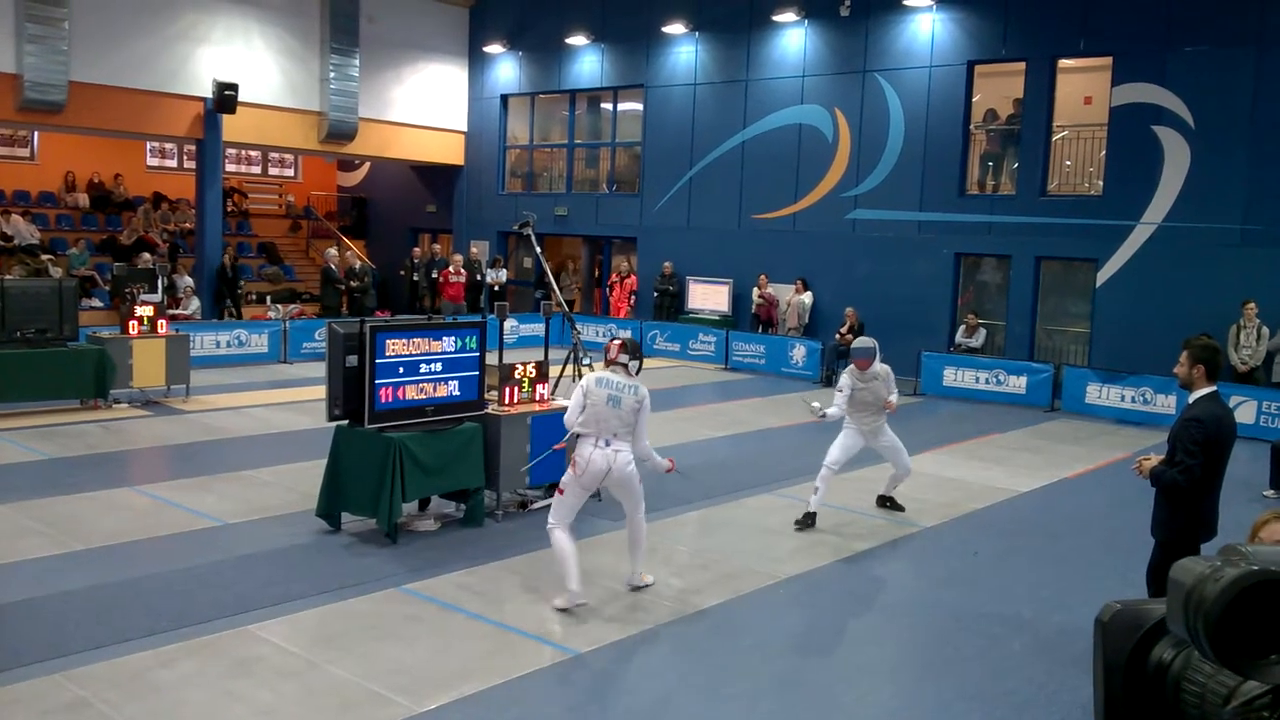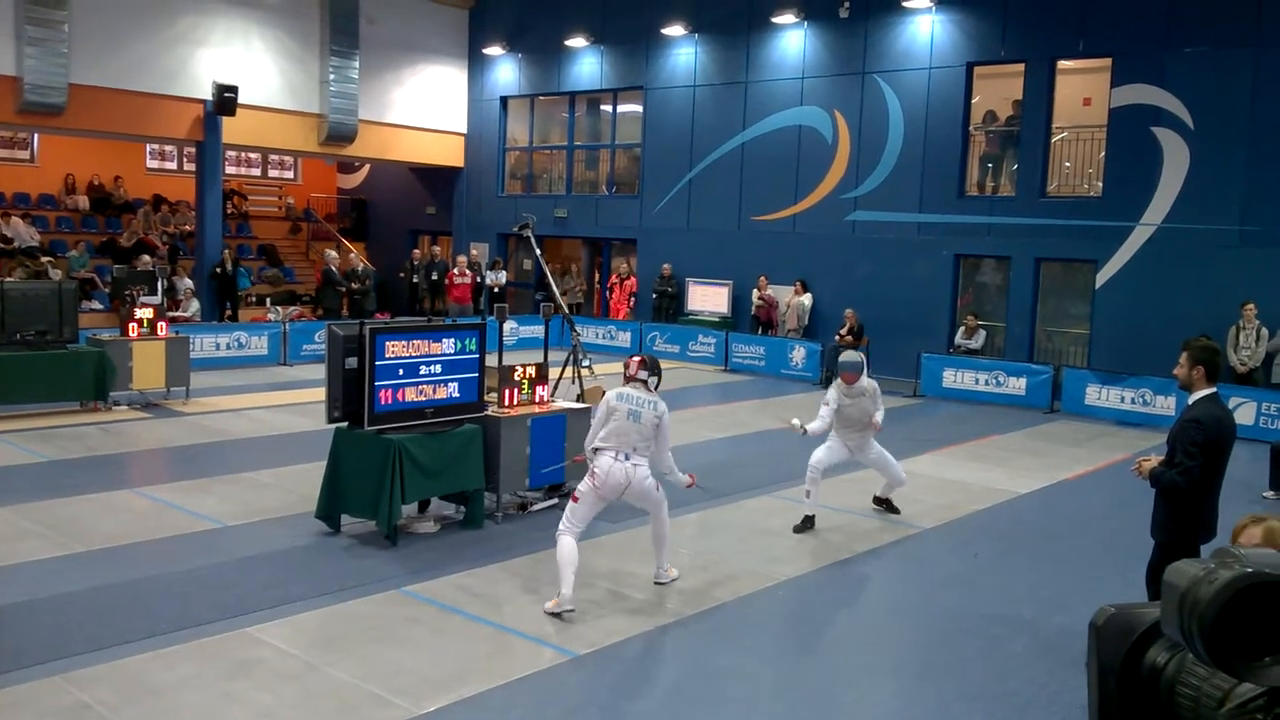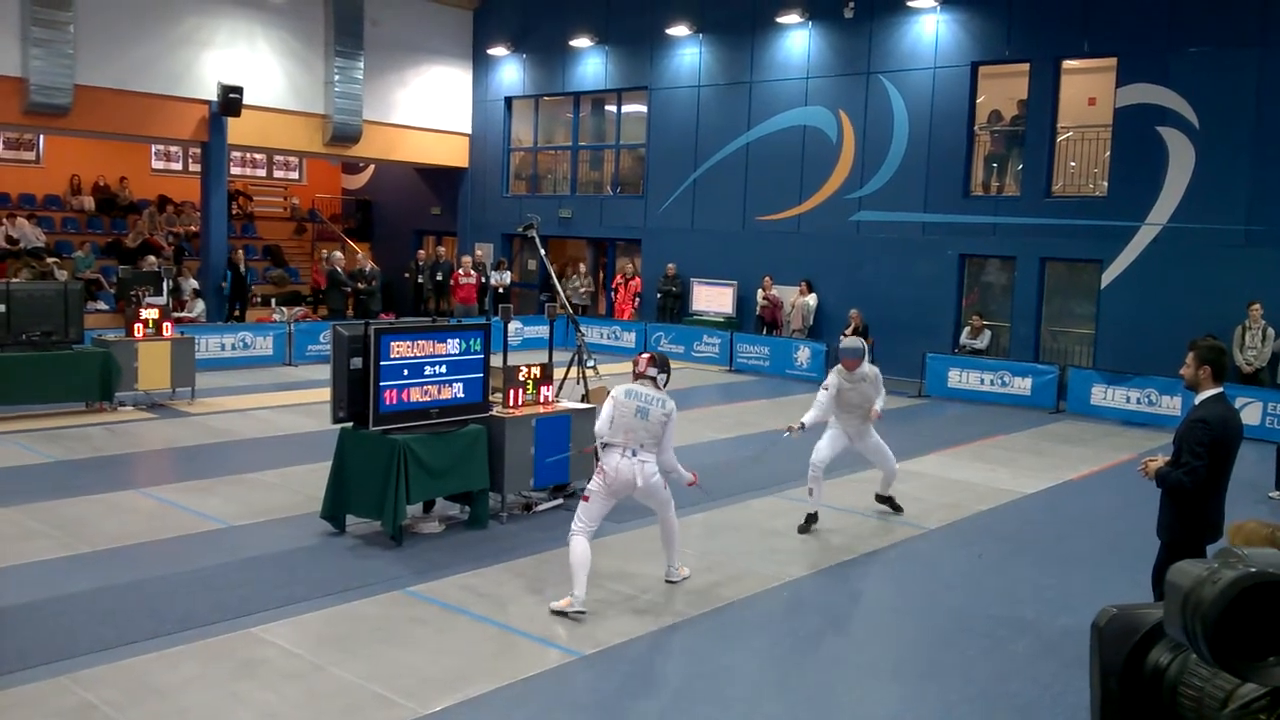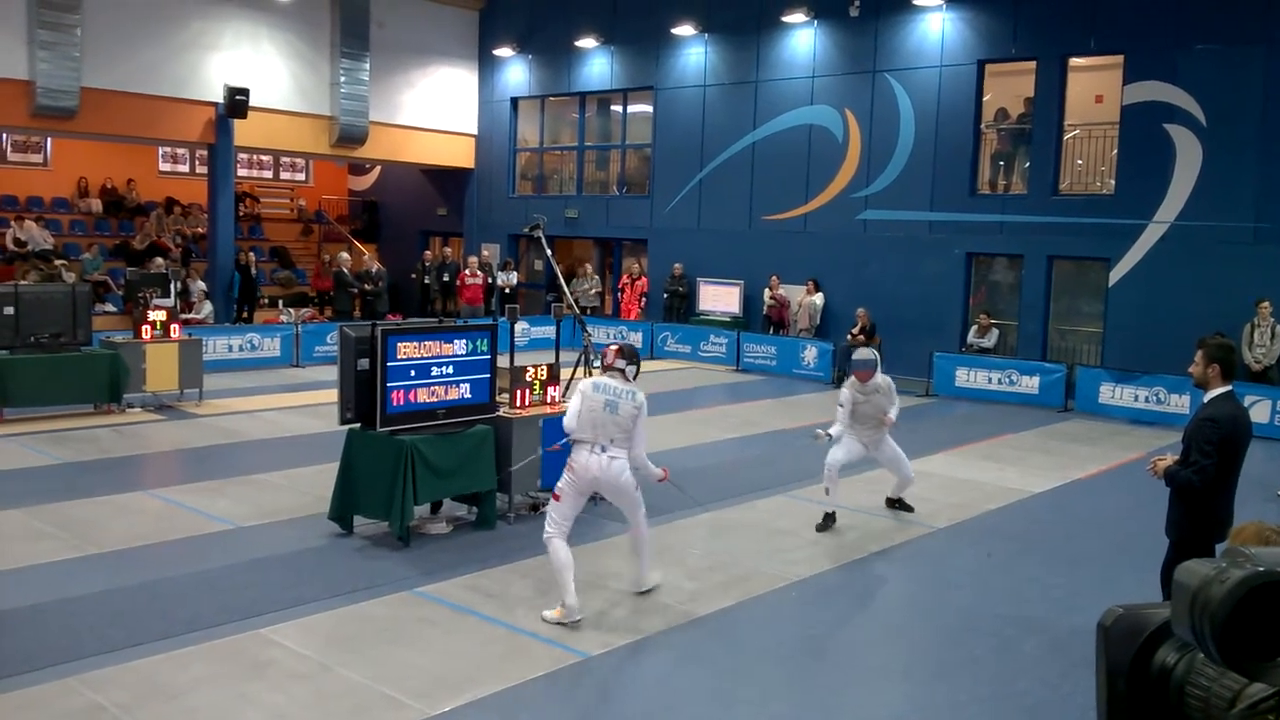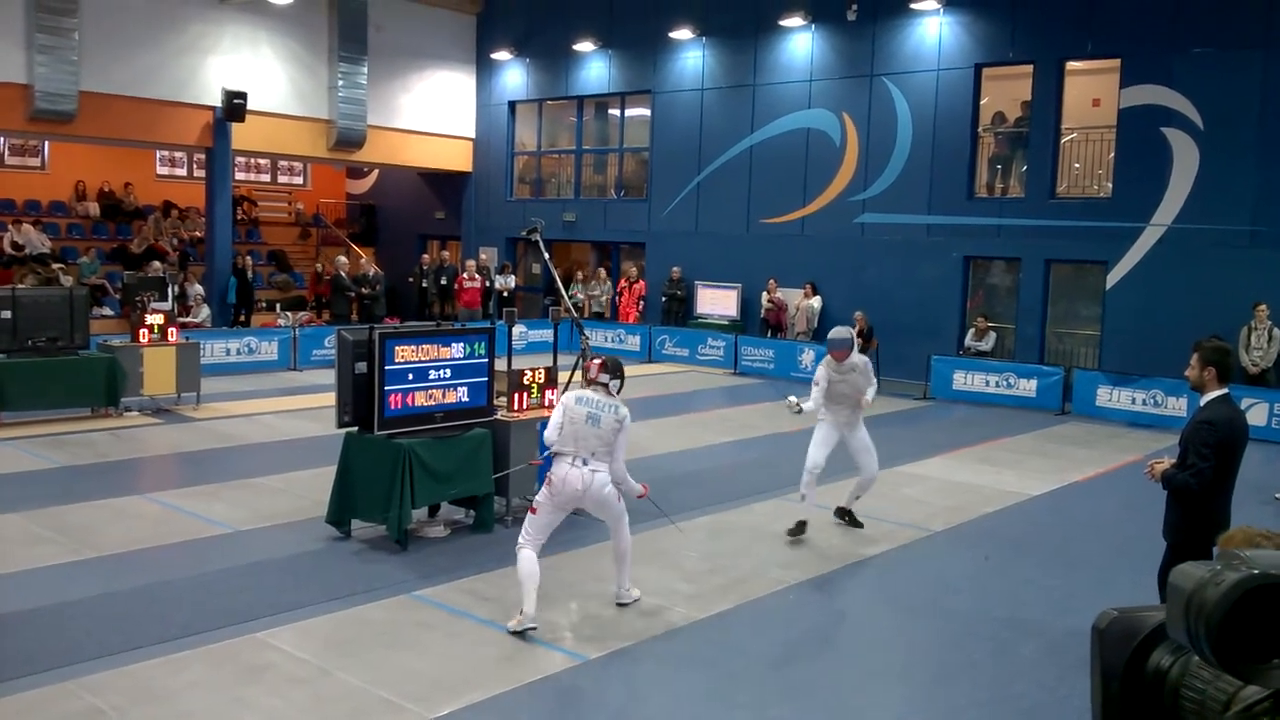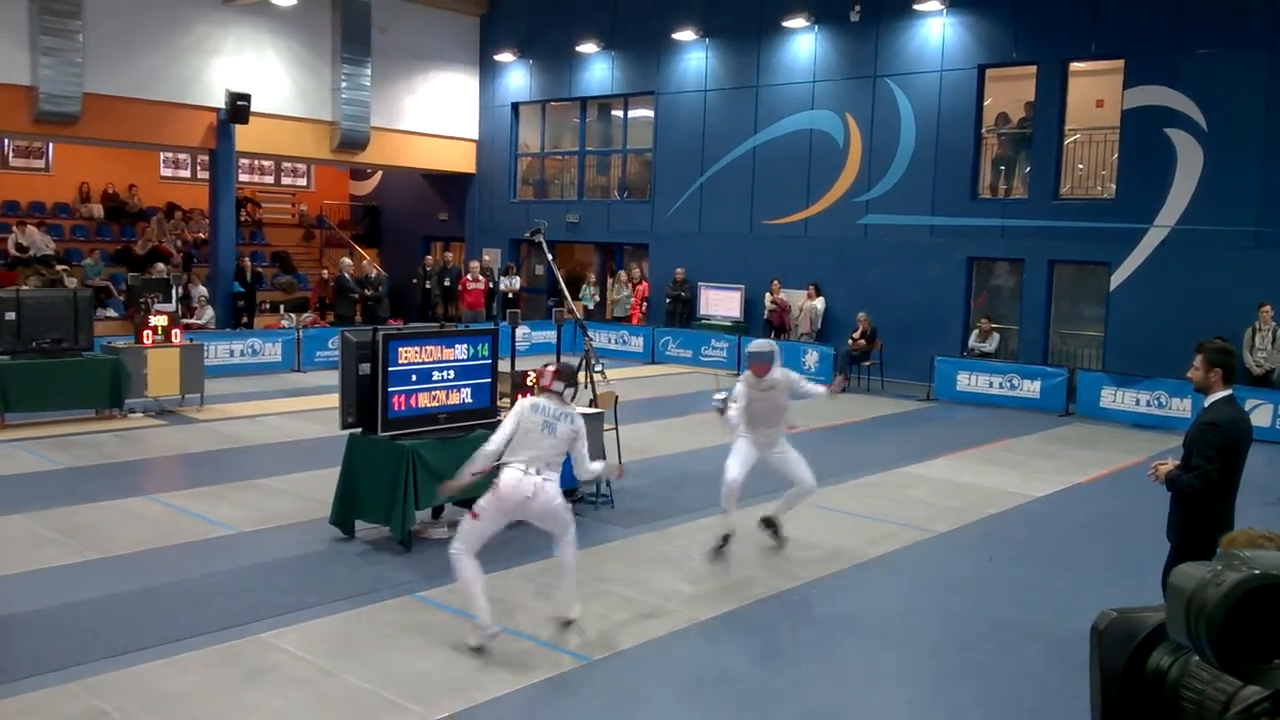
dt=0.5s
person 1, frame 1
left shoulder: (590, 380)
right shoulder: (640, 392)
left elbow: (569, 422)
right elbow: (640, 445)
right wrist: (662, 464)
left hip: (587, 458)
right hip: (621, 461)
left knee: (557, 526)
right knee: (636, 513)
left ankle: (573, 592)
right ankle: (637, 575)
person 1, frame 2
left shoulder: (612, 397)
right shoulder: (660, 407)
left elbow: (590, 441)
right elbow: (662, 457)
right wrist: (681, 478)
left hip: (605, 471)
right hip: (638, 475)
left knee: (566, 532)
right knee: (659, 509)
left ankle: (565, 597)
right ankle: (662, 570)
person 1, frame 3
left shoulder: (619, 392)
right shoulder: (667, 405)
left elbow: (600, 432)
right elbow: (666, 456)
right wrist: (684, 475)
left hip: (613, 469)
right hip: (646, 472)
left knee: (580, 533)
right knee: (667, 510)
left ankle: (577, 597)
right ankle: (673, 568)
person 1, frame 4
left shoulder: (588, 385)
right shoulder: (638, 398)
left elbow: (569, 426)
right elbow: (636, 452)
left wrist: (589, 428)
right wrist: (655, 474)
left hip: (582, 465)
right hip: (617, 469)
left knee: (554, 535)
right knee: (638, 518)
left ankle: (570, 605)
right ankle: (643, 578)
person 1, frame 5
left shoulder: (571, 398)
right shoulder: (621, 412)
left elbow: (550, 440)
right elbow: (617, 466)
right wrist: (635, 489)
left hip: (562, 478)
right hip: (598, 483)
left knee: (527, 545)
right knee: (620, 523)
left ankle: (527, 614)
right ankle: (623, 590)
person 1, frame 6
left shoulder: (526, 405)
right shoulder: (575, 420)
left elbow: (495, 444)
right elbow: (583, 471)
left wrist: (462, 478)
right wrist: (608, 468)
left hip: (509, 487)
right hip: (546, 494)
left knee: (460, 552)
right knee: (567, 533)
left ankle: (484, 627)
right ankle: (567, 607)
person 2, frame 1
left shoulder: (1195, 418)
right shoulder: (1221, 410)
left elbow: (1183, 480)
left wrist: (1154, 471)
right wrist: (1165, 461)
left hip: (1181, 520)
right hip: (1197, 516)
left knee: (1161, 586)
person 2, frame 2
left shoulder: (1195, 419)
right shoulder: (1220, 411)
left elbow: (1182, 481)
left wrist: (1153, 472)
right wrist: (1164, 462)
left hip: (1181, 521)
right hip: (1195, 517)
left knee: (1161, 586)
person 2, frame 3
left shoulder: (1201, 419)
right shoulder: (1227, 411)
left elbow: (1189, 481)
left wrist: (1159, 473)
right wrist: (1171, 462)
left hip: (1187, 522)
right hip: (1202, 518)
left knee: (1167, 585)
person 2, frame 4
left shoulder: (1211, 417)
right shoulder: (1236, 410)
left elbow: (1197, 480)
left wrist: (1168, 472)
right wrist: (1179, 461)
left hip: (1195, 520)
right hip: (1211, 516)
left knee: (1176, 584)
person 2, frame 5
left shoulder: (1207, 420)
right shoulder: (1233, 413)
left elbow: (1195, 483)
left wrist: (1165, 475)
right wrist: (1177, 465)
left hip: (1193, 524)
right hip: (1209, 520)
person 2, frame 6
left shoulder: (1211, 422)
right shoulder: (1236, 414)
left elbow: (1200, 485)
left wrist: (1169, 476)
right wrist: (1181, 467)
left hip: (1197, 526)
right hip: (1213, 521)
person 3, frame 1
left shoulder: (885, 371)
right shoulder: (848, 376)
left elbow: (892, 392)
right elbow: (839, 409)
left wrist: (892, 402)
right wrist: (823, 412)
left hip: (879, 429)
right hip: (854, 429)
left knee: (905, 469)
right knee: (830, 465)
left ankle: (884, 497)
right ankle: (810, 514)
person 3, frame 2
left shoulder: (872, 387)
right shoulder: (835, 391)
left elbow: (879, 409)
right elbow: (822, 422)
left wrist: (877, 420)
right wrist: (804, 428)
left hip: (866, 443)
right hip: (840, 441)
left knee: (899, 479)
right knee: (815, 464)
left ankle: (881, 498)
right ankle: (809, 517)
person 3, frame 3
left shoulder: (873, 373)
right shoulder: (835, 377)
left elbow: (880, 394)
right elbow: (819, 408)
left wrist: (877, 408)
right wrist: (801, 424)
left hip: (864, 430)
right hip: (839, 429)
left knee: (891, 469)
right knee: (817, 462)
left ankle: (883, 495)
right ankle: (812, 514)
person 3, frame 4
left shoulder: (886, 383)
right shoulder: (849, 389)
left elbow: (894, 403)
right elbow: (841, 423)
left wrist: (891, 416)
right wrist: (828, 434)
left hip: (880, 439)
right hip: (855, 438)
left knee: (907, 477)
right knee: (832, 461)
left ankle: (893, 499)
right ankle: (830, 514)
person 3, frame 5
left shoulder: (863, 363)
right shoulder: (825, 369)
left elbow: (871, 384)
right elbow: (815, 403)
left wrist: (868, 398)
right wrist: (799, 407)
left hip: (854, 424)
right hip: (829, 422)
left knee: (870, 474)
right knee: (812, 466)
left ankle: (844, 510)
right ankle: (801, 521)
person 3, frame 6
left shoulder: (785, 378)
right shoulder: (744, 384)
left elbow: (807, 387)
right elbow: (734, 421)
left wrist: (827, 391)
right wrist: (723, 411)
left hip: (775, 442)
right hip: (748, 439)
left knee: (807, 485)
right knee: (731, 480)
left ankle: (772, 518)
right ankle: (727, 533)
